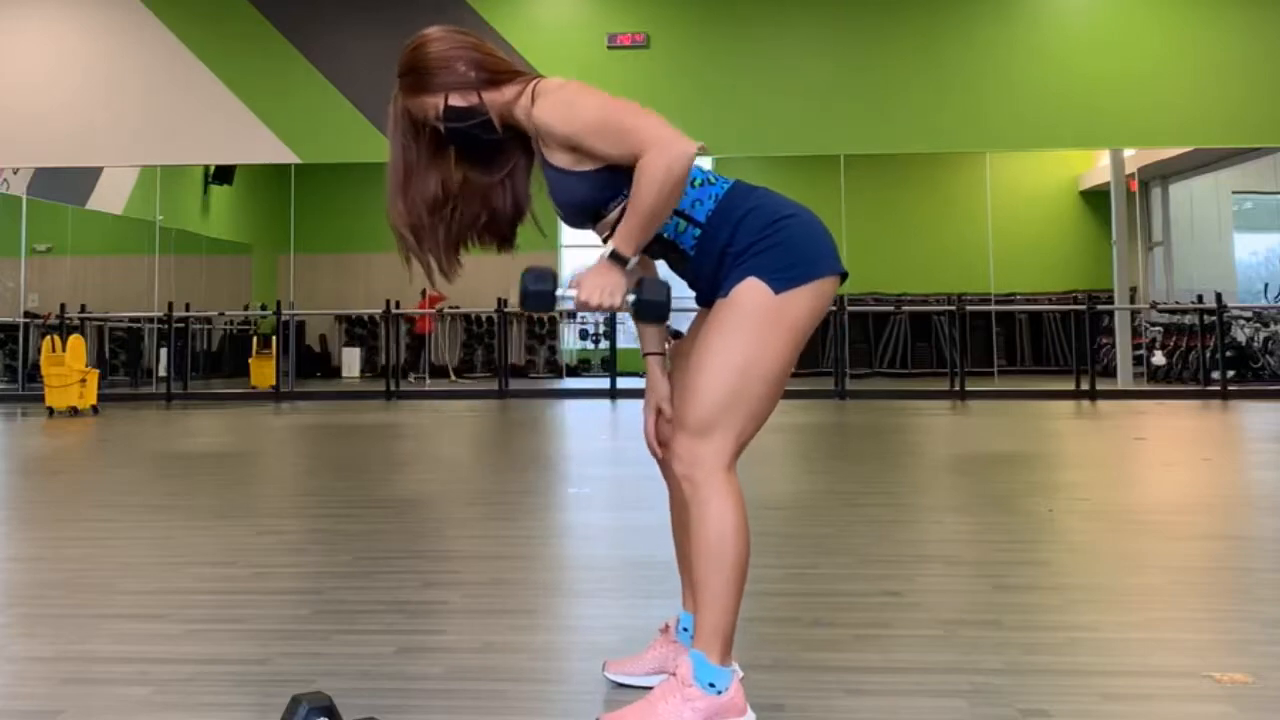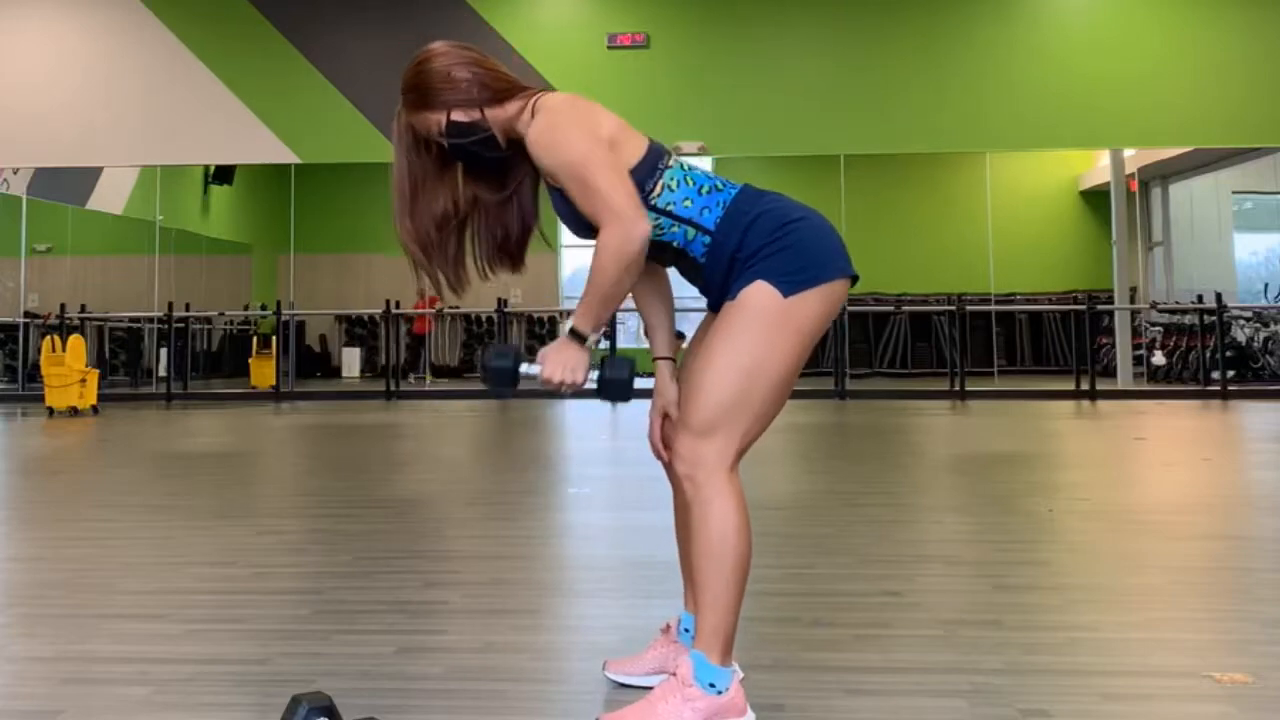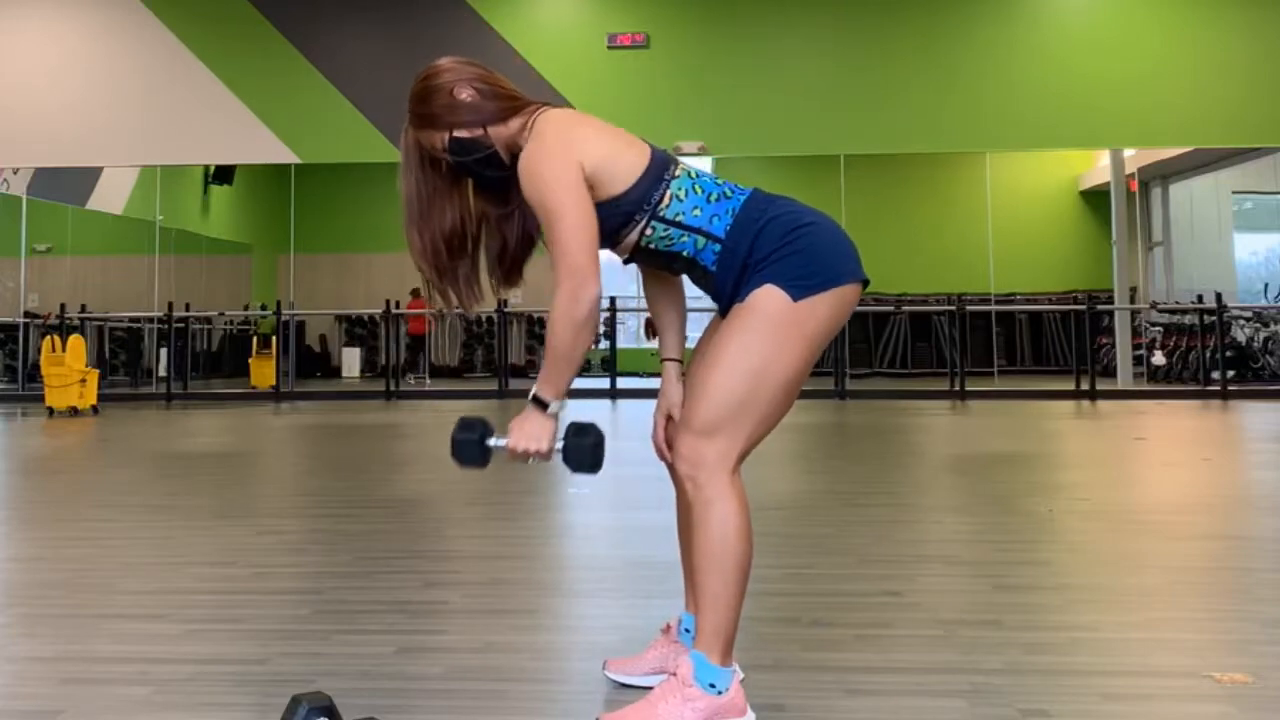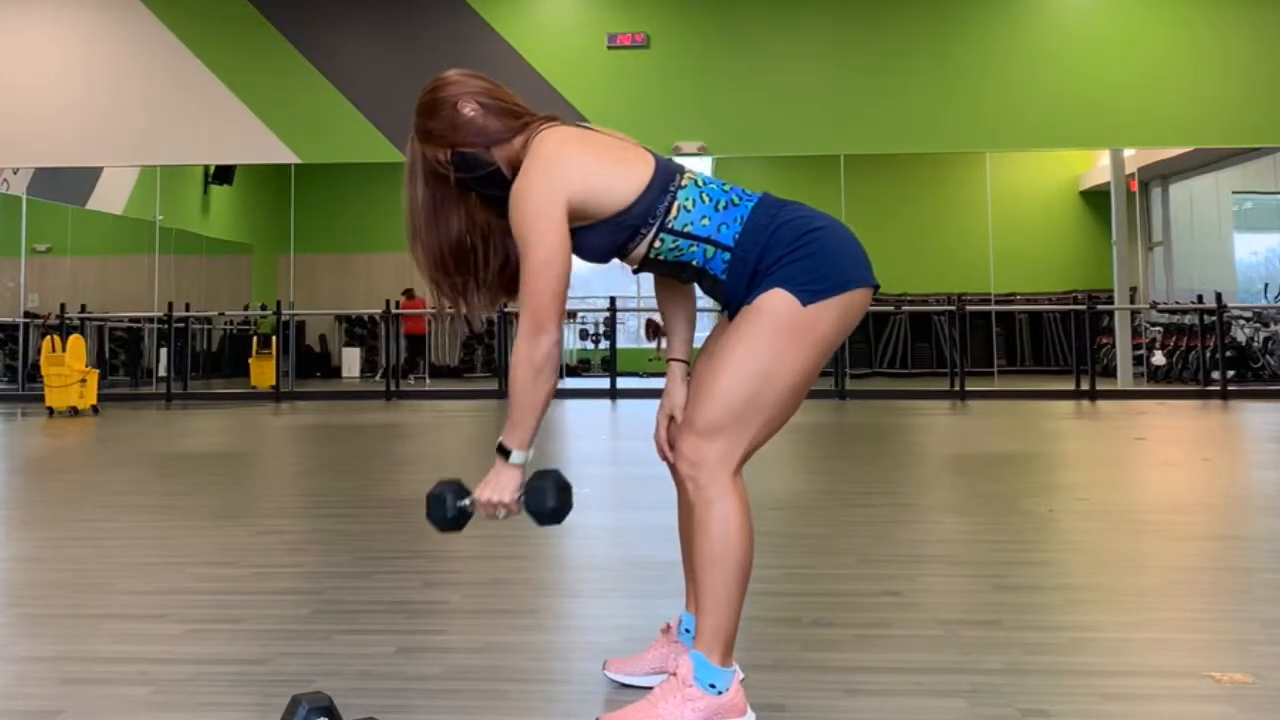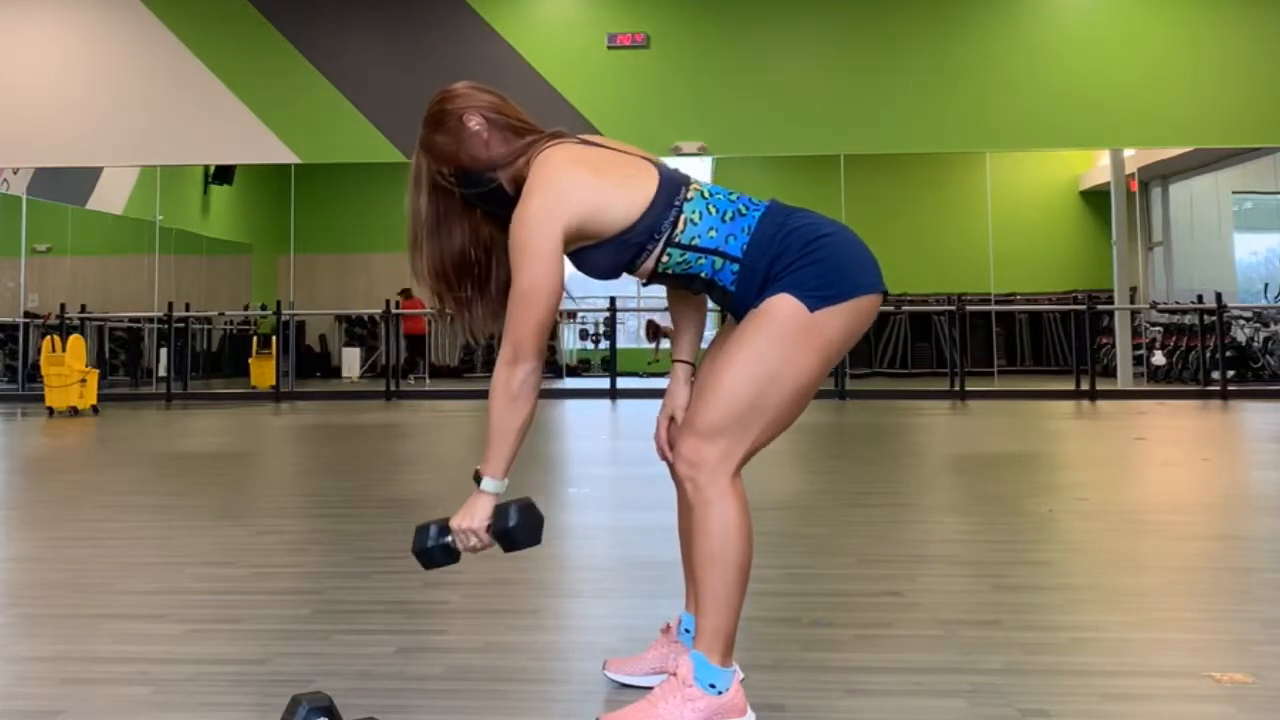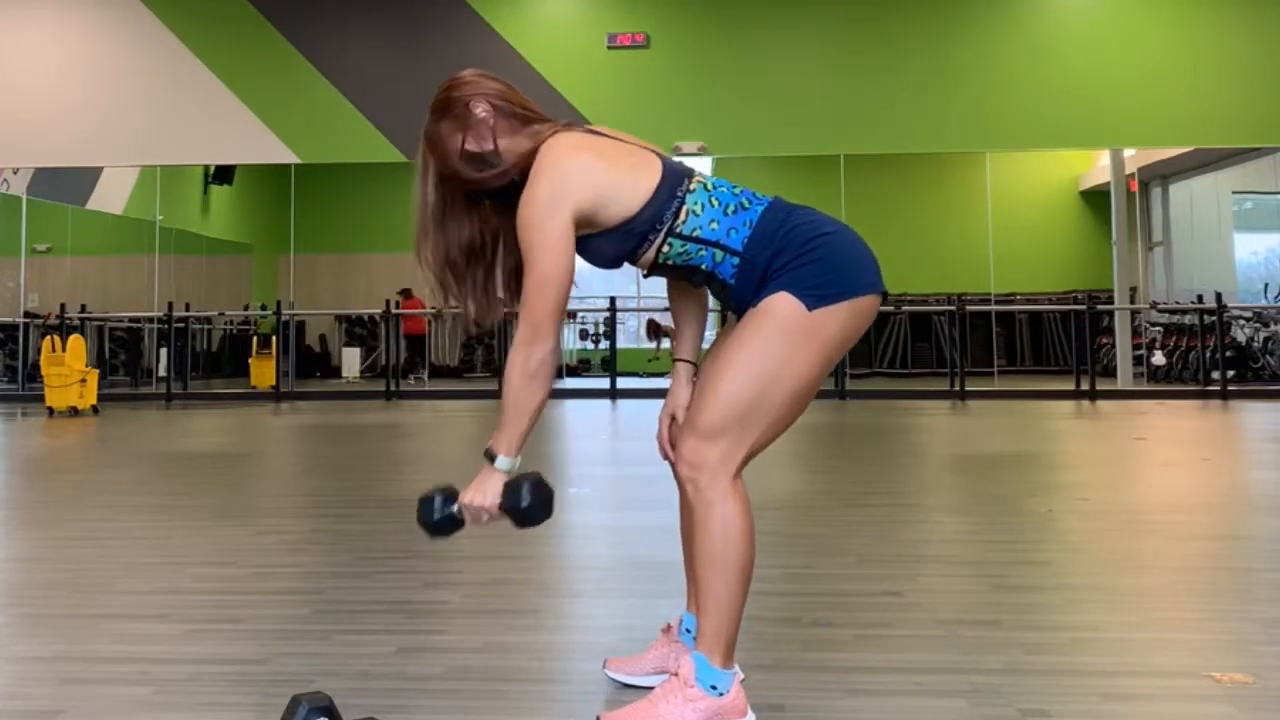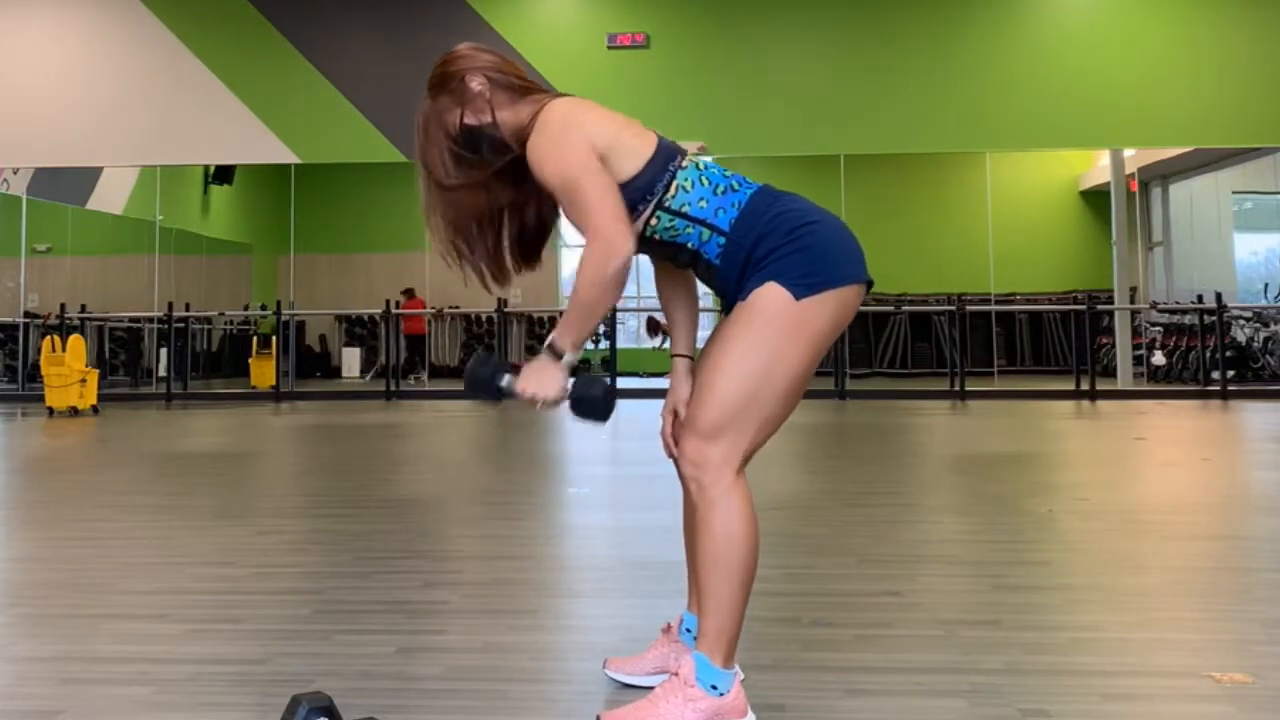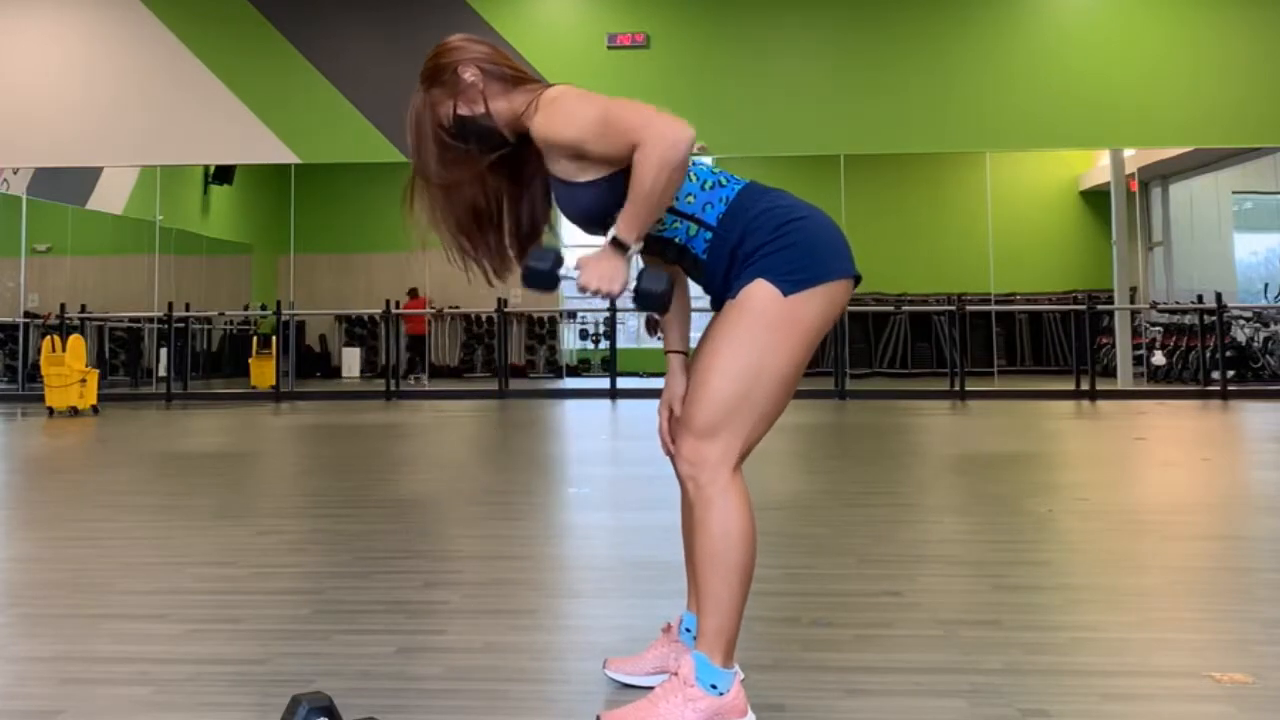
dt=0.2s
person 1, frame 1
left shoulder: (550, 105)
right shoulder: (532, 139)
left elbow: (672, 154)
right elbow: (638, 239)
left wrist: (612, 265)
right wrist: (657, 363)
left hip: (777, 254)
right hip: (755, 263)
left knee: (699, 455)
right knee: (677, 450)
right ankle: (693, 636)
person 1, frame 2
left shoulder: (549, 124)
right shoulder: (535, 146)
left elbow: (629, 237)
right elbow: (645, 247)
left wrist: (576, 339)
right wrist: (665, 370)
left hip: (788, 257)
right hip: (771, 264)
left knee: (702, 454)
right knee: (684, 450)
right ankle: (692, 636)
person 1, frame 3
left shoulder: (544, 150)
right shoulder: (559, 142)
left elbow: (580, 296)
right elbow: (658, 250)
left wrist: (542, 407)
right wrist: (673, 373)
left hip: (798, 262)
right hip: (783, 267)
left knee: (704, 455)
right knee: (688, 448)
right ankle: (693, 637)
person 1, frame 4
left shoulder: (540, 175)
right shoulder: (569, 149)
left elbow: (539, 337)
left wrist: (509, 458)
right wrist: (678, 373)
left hip: (809, 267)
right hip: (798, 267)
left knee: (707, 457)
right knee: (689, 449)
right ankle: (694, 638)
person 1, frame 5
left shoulder: (543, 197)
right shoulder: (578, 161)
left elbow: (521, 363)
left wrist: (487, 488)
right wrist: (683, 374)
left hip: (818, 274)
right hip: (811, 272)
left knee: (704, 458)
right knee: (691, 451)
right ankle: (694, 640)
person 1, frame 6
left shoulder: (548, 180)
right shoulder: (579, 155)
left elbow: (537, 340)
left wrist: (498, 464)
right wrist: (685, 373)
left hip: (817, 271)
right hip: (808, 270)
left knee: (706, 459)
right knee: (696, 453)
right ankle: (695, 639)
person 1, frame 7
left shoulder: (552, 132)
right shoulder: (574, 132)
left elbow: (611, 254)
right elbow: (670, 242)
left wrist: (555, 358)
right wrist: (683, 367)
left hip: (800, 258)
right hip: (792, 260)
left knee: (710, 457)
right knee: (698, 452)
right ankle: (696, 638)
person 1, frame 8
left shoulder: (552, 115)
right shoulder: (544, 145)
left elbow: (669, 142)
right elbow: (665, 245)
left wrist: (617, 248)
right wrist: (677, 363)
left hip: (786, 255)
right hip: (779, 258)
left knee: (706, 456)
right knee: (695, 452)
right ankle: (693, 638)
